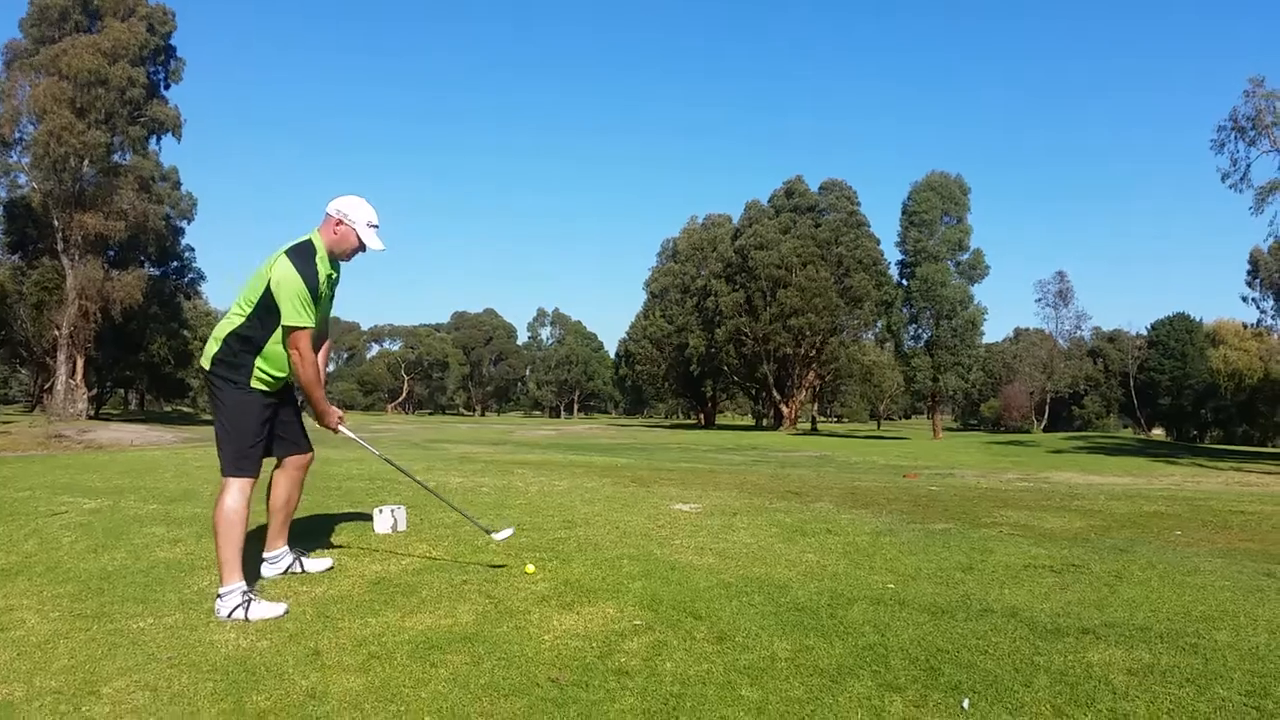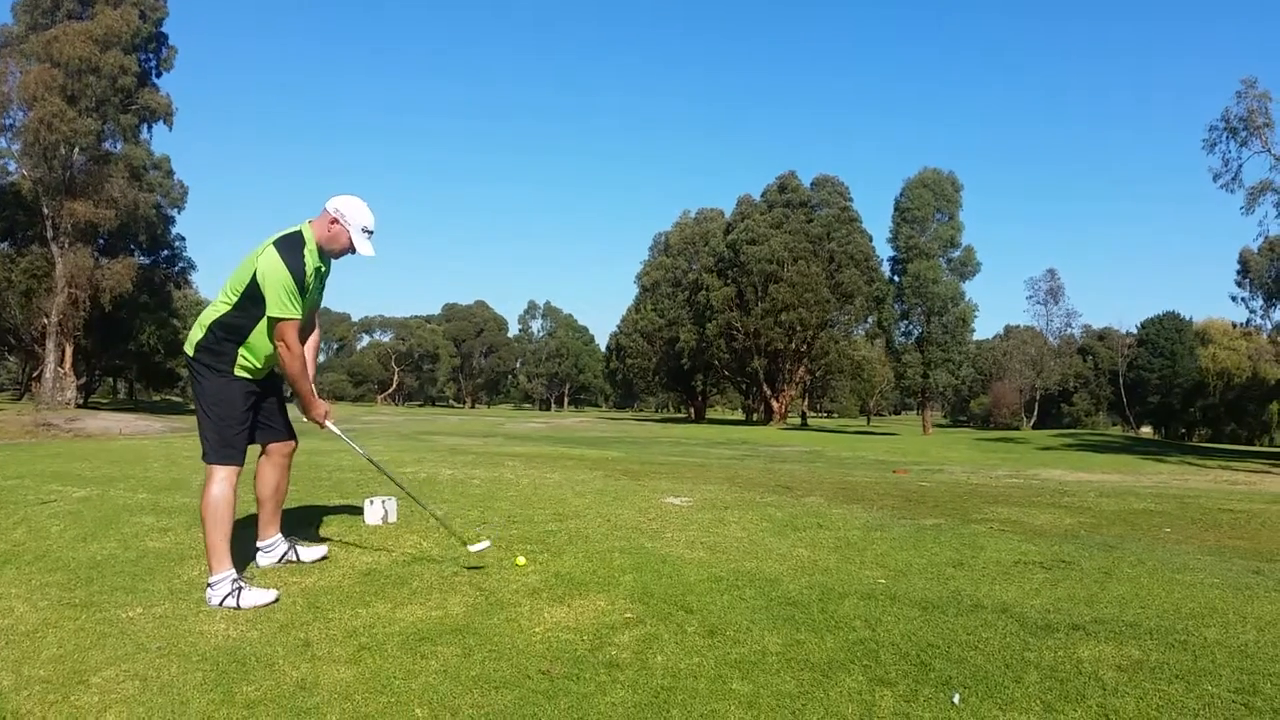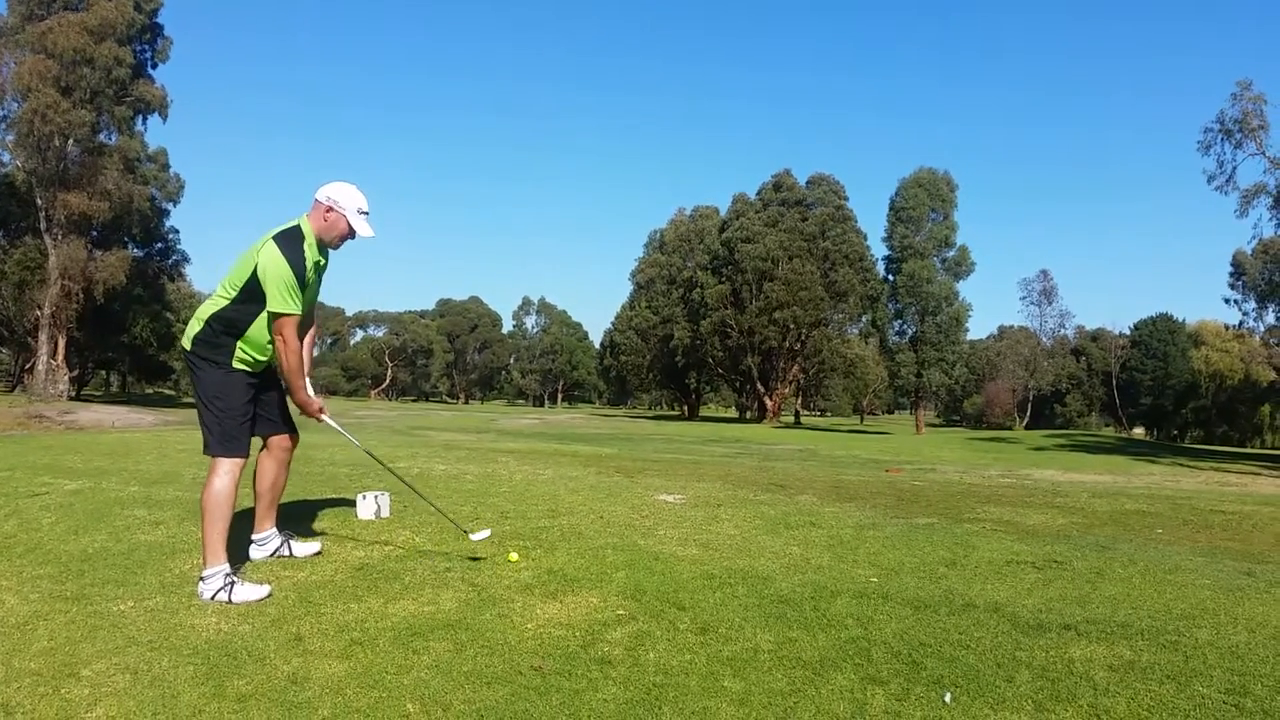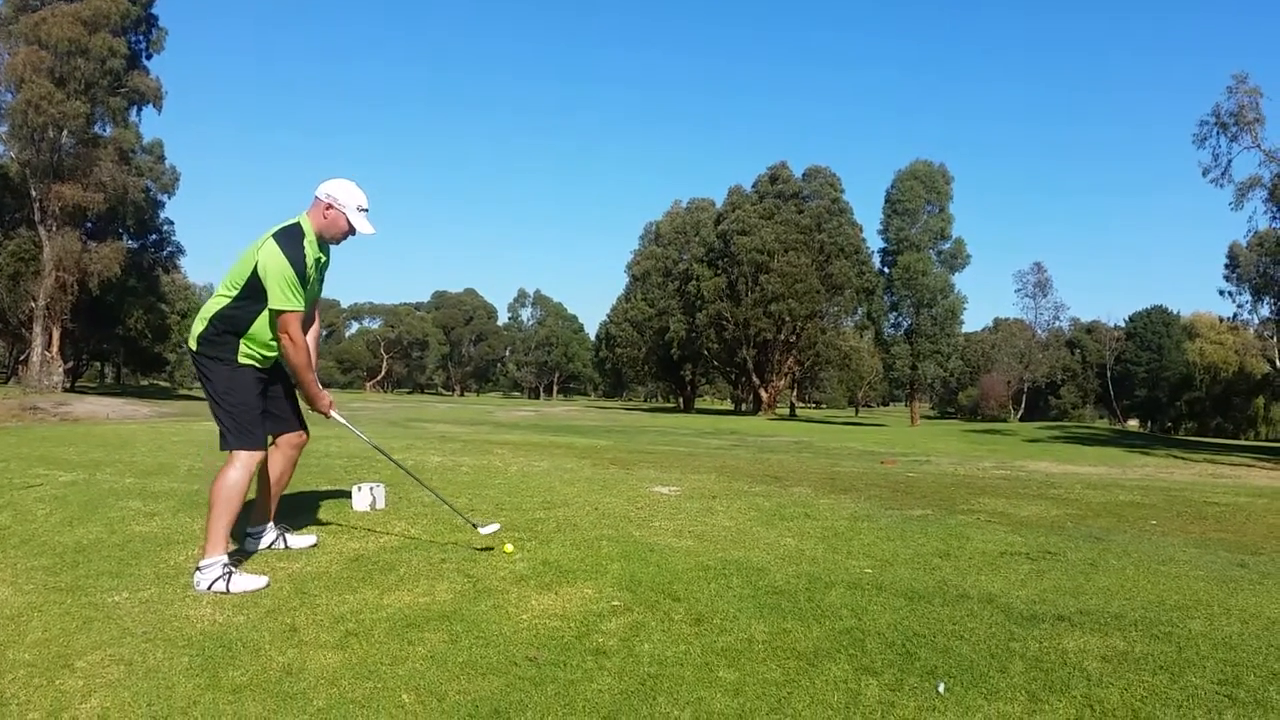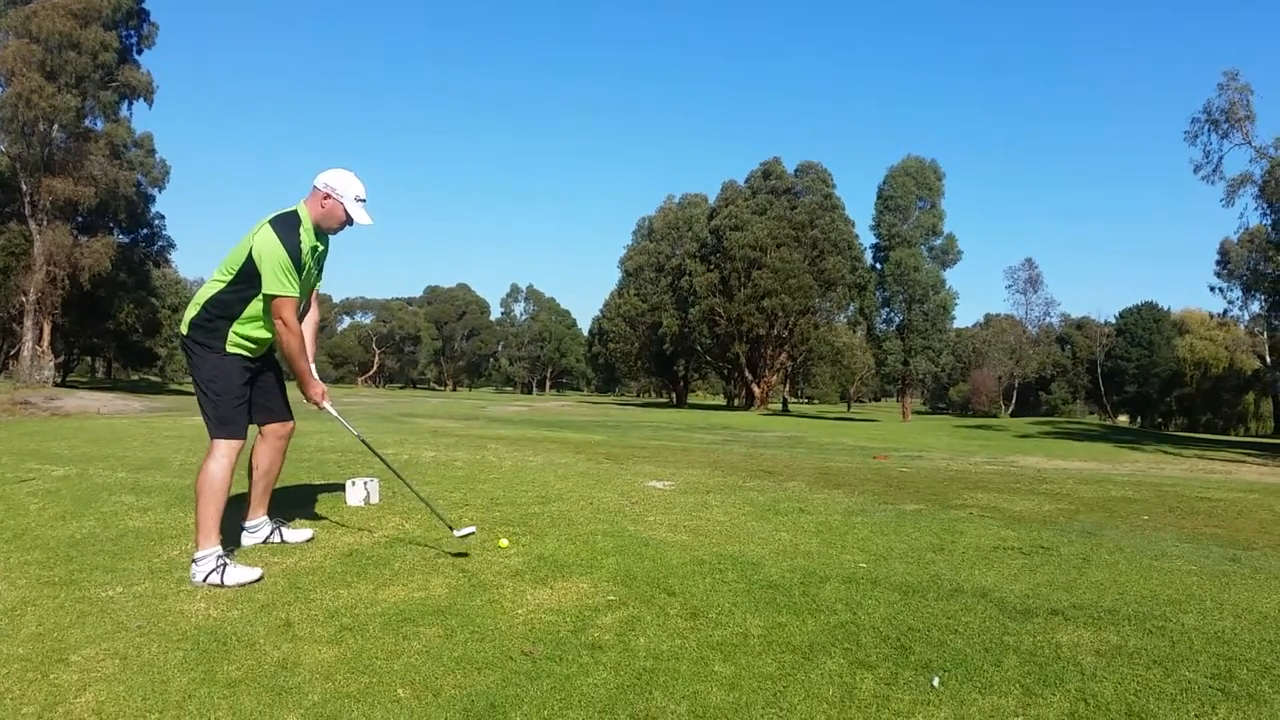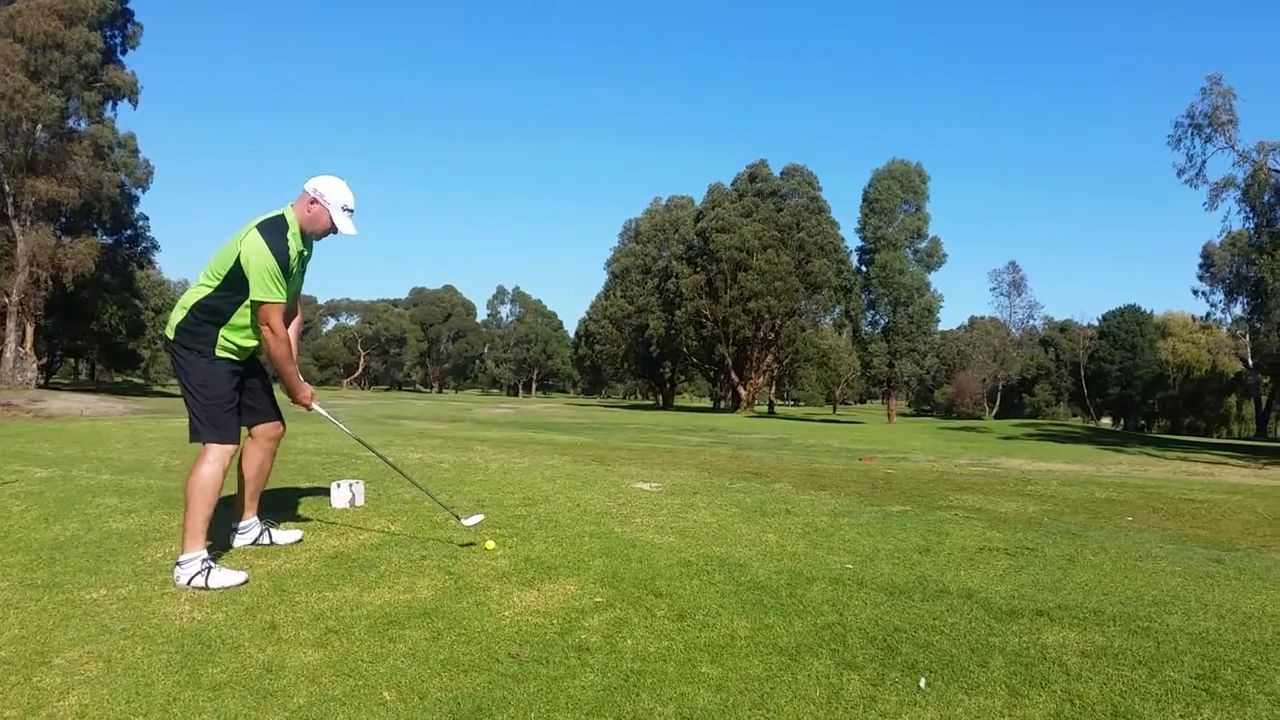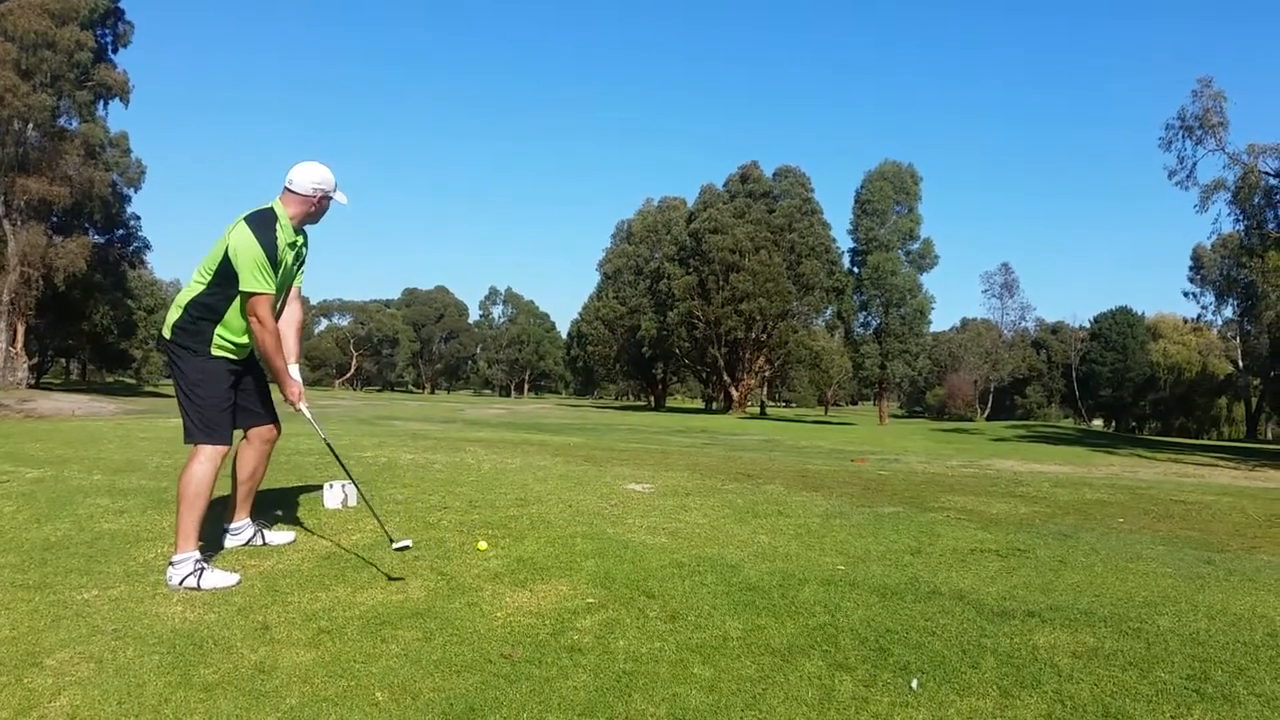
dt=0.7s
person 1, frame 1
left shoulder: (328, 266)
right shoulder: (297, 268)
left elbow: (320, 337)
right elbow: (300, 350)
left wrist: (320, 396)
right wrist: (322, 408)
left hip: (270, 374)
right hip: (237, 373)
left knee: (297, 457)
right knee: (241, 477)
left ankle: (276, 554)
right ankle: (231, 594)
person 1, frame 2
left shoulder: (319, 259)
right shoulder: (285, 258)
left elbow: (308, 328)
right elbow: (287, 343)
left wrist: (310, 389)
right wrist: (309, 401)
left hip: (256, 363)
right hip: (219, 361)
left knee: (280, 445)
right knee: (225, 465)
left ankle: (270, 543)
right ankle: (221, 582)
person 1, frame 3
left shoulder: (317, 252)
right shoulder: (285, 253)
left elbow: (306, 322)
right elbow: (285, 338)
left wrist: (304, 384)
right wrist: (302, 397)
left hip: (253, 357)
right hip: (217, 355)
left knee: (282, 439)
right knee: (230, 458)
left ankle: (265, 537)
right ankle: (214, 575)
person 1, frame 4
left shoulder: (318, 250)
right shoulder: (285, 251)
left elbow: (310, 319)
right elbow: (290, 336)
left wrist: (311, 382)
right wrist: (314, 392)
left hip: (259, 353)
right hip: (223, 351)
left knee: (292, 436)
right knee: (247, 451)
left ankle: (261, 530)
right ankle: (212, 565)
person 1, frame 5
left shoulder: (317, 240)
right shoulder: (280, 237)
left elbow: (308, 307)
right elbow: (285, 321)
left wrist: (311, 370)
right wrist: (306, 381)
left hip: (251, 342)
right hip: (214, 339)
left knee: (278, 427)
right knee: (229, 439)
left ankle: (256, 524)
right ankle: (207, 557)
person 1, frame 6
left shoulder: (300, 241)
right shoulder: (268, 243)
left elbow: (290, 312)
right elbow: (271, 326)
left wrist: (292, 373)
right wrist: (294, 384)
left hip: (236, 345)
right hip: (199, 342)
left knee: (269, 429)
right knee: (220, 444)
left ankle: (245, 525)
right ankle: (191, 561)
person 1, frame 7
left shoulder: (296, 238)
right shoulder: (256, 234)
left elbow: (290, 304)
right elbow: (261, 319)
left wrist: (293, 369)
right wrist: (283, 379)
left hip: (234, 346)
right hip: (197, 343)
left knee: (264, 430)
right knee: (211, 446)
left ankle: (238, 526)
right ankle: (184, 561)
